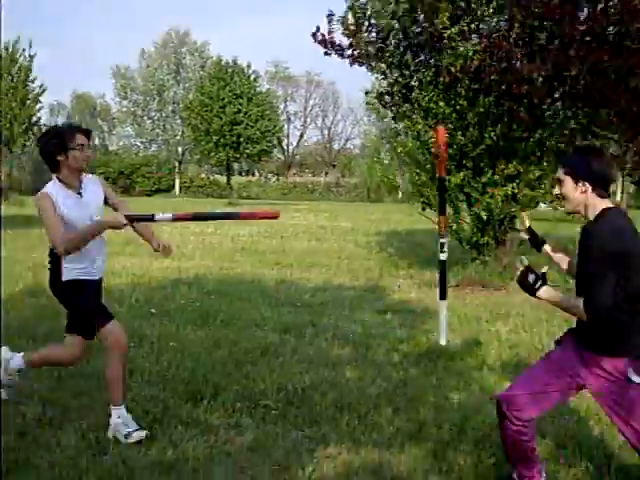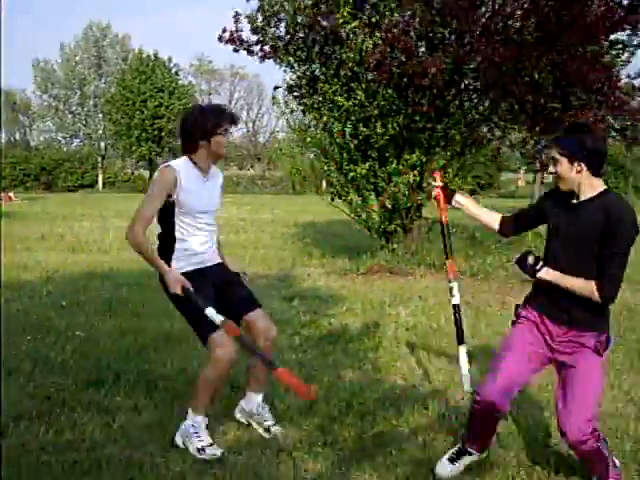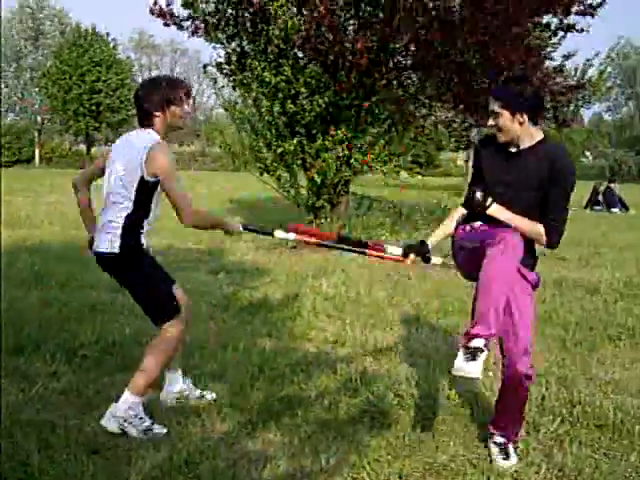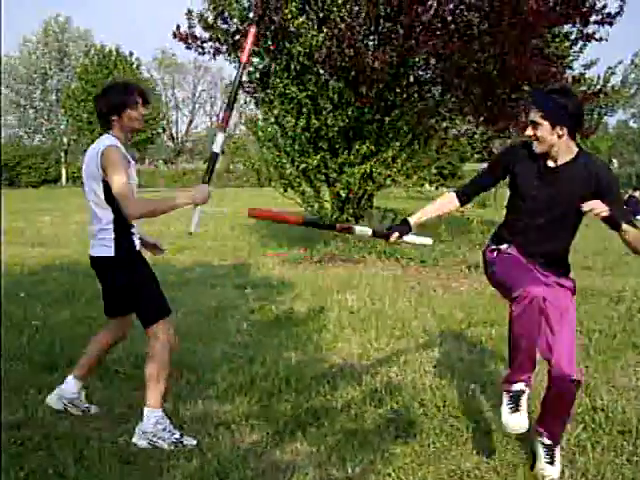
dt=0.5s
person 1, frame 1
left shoulder: (605, 232)
right shoulder: (601, 226)
left elbow: (596, 312)
left wrist: (541, 290)
right wrist: (545, 248)
right hip: (582, 347)
right knee: (510, 404)
person 1, frame 2
right shoulder: (555, 198)
left elbow: (604, 291)
right elbow: (508, 225)
left wrist: (542, 272)
right wrist: (455, 198)
left hip: (584, 336)
right hip: (536, 316)
left knee: (575, 430)
right knee: (489, 398)
right ankle: (473, 445)
person 1, frame 3
left shoulder: (556, 162)
right shoulder: (488, 147)
left elbow: (551, 236)
left wrist: (495, 208)
right wrist: (430, 241)
left hip: (518, 268)
right hip: (474, 243)
left knee: (519, 366)
right knee: (506, 241)
left ankle: (502, 435)
right ankle: (476, 340)
person 1, frame 4
left shoulder: (595, 174)
right shoulder: (518, 154)
right elbow: (465, 192)
right wrist: (411, 221)
left hip: (554, 275)
right hip: (506, 256)
left knee: (567, 369)
right knee: (530, 294)
left ankle: (547, 438)
right ankle: (517, 383)
person 2, frame 1
left shoulder: (97, 184)
right shoulder: (48, 196)
left elbow: (125, 213)
right elbow: (62, 247)
left wrist: (154, 239)
right wrist: (101, 224)
left hip: (93, 279)
right hip: (69, 281)
left knee: (75, 352)
right knee: (117, 339)
right ankle: (119, 418)
person 2, frame 2
left shoulder: (216, 177)
right shoulder: (170, 174)
right elbow: (135, 232)
left wrist: (224, 262)
right wrist: (166, 269)
left hip: (213, 268)
right hip: (181, 276)
left knee: (266, 333)
right knee: (224, 353)
left ankle: (252, 405)
right ankle: (193, 426)
person 2, frame 3
left shoulder: (125, 143)
right shoulder: (157, 150)
left elbow: (80, 182)
right elbow: (189, 217)
left wrist: (94, 228)
right wrist: (225, 223)
left hip: (109, 245)
right hip: (126, 250)
left knee: (180, 302)
right knee: (172, 327)
left ankle: (174, 383)
right ankle: (125, 411)
person 2, frame 4
left shoulder: (100, 150)
right shoulder: (112, 151)
right elbow: (133, 208)
left wrist: (140, 238)
right wrist: (187, 198)
left hip: (108, 253)
right hip: (120, 257)
left knee: (117, 328)
right knee: (162, 334)
left ankle: (68, 391)
right ankle: (153, 424)
